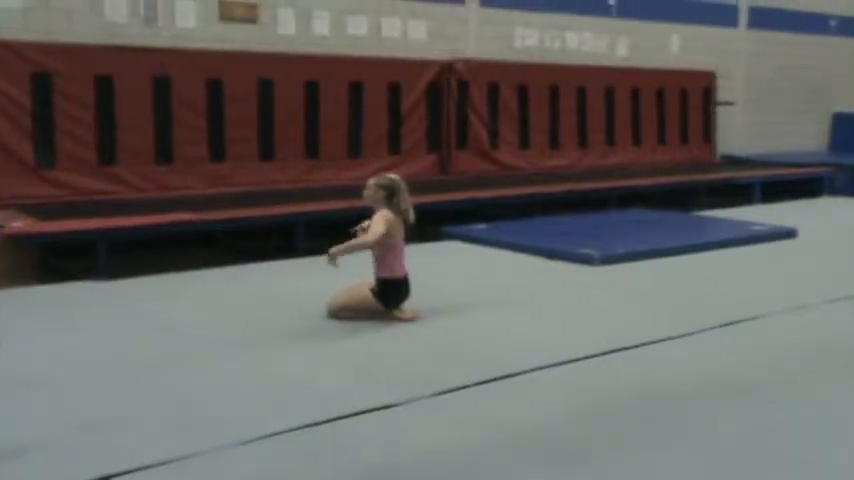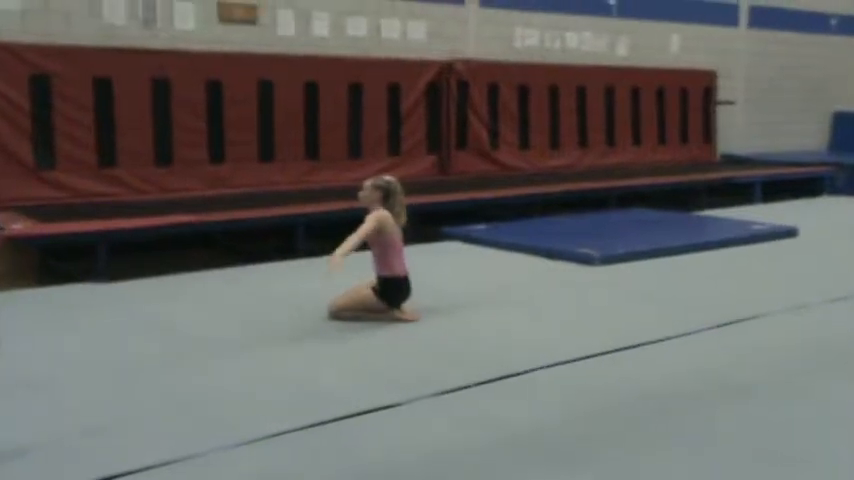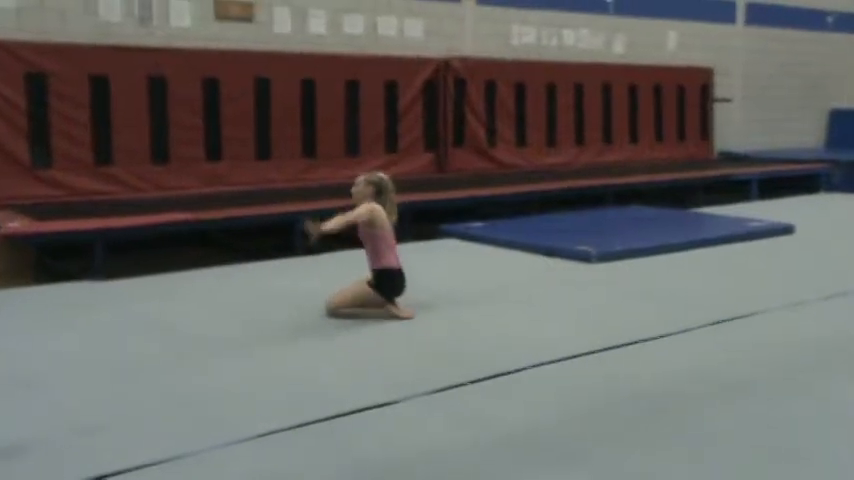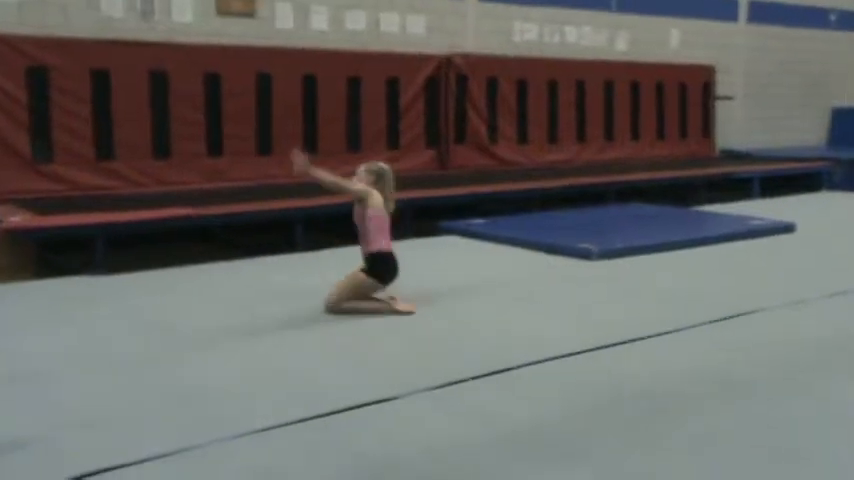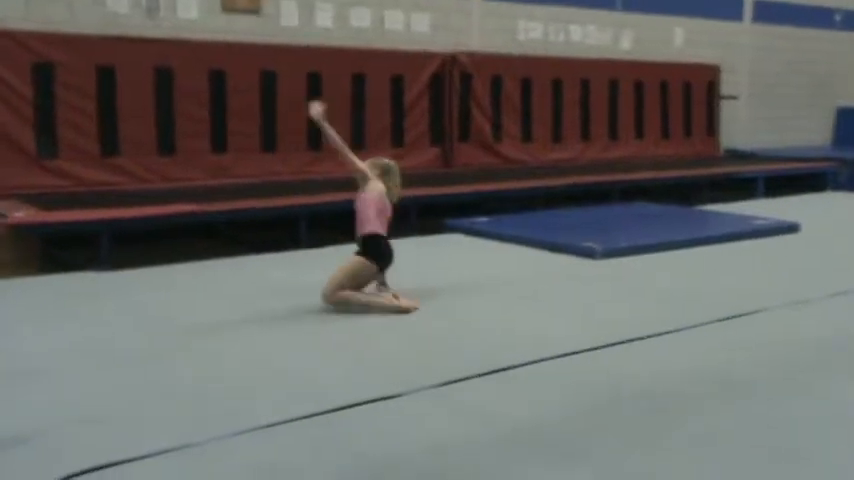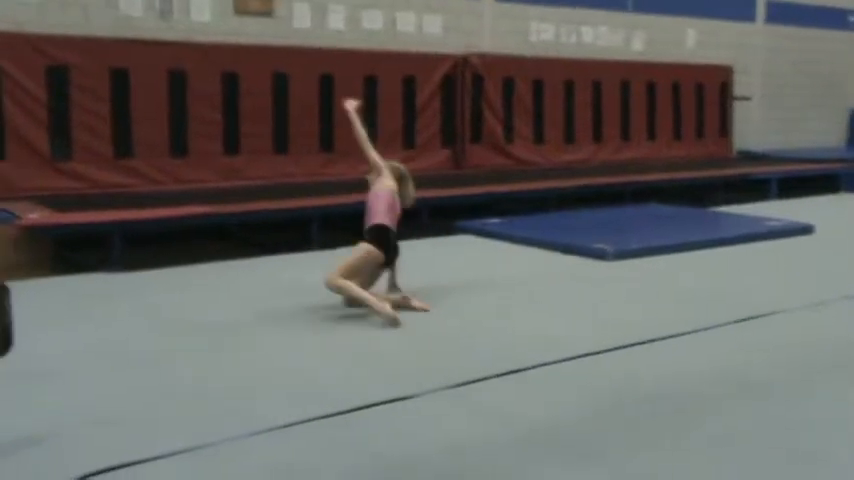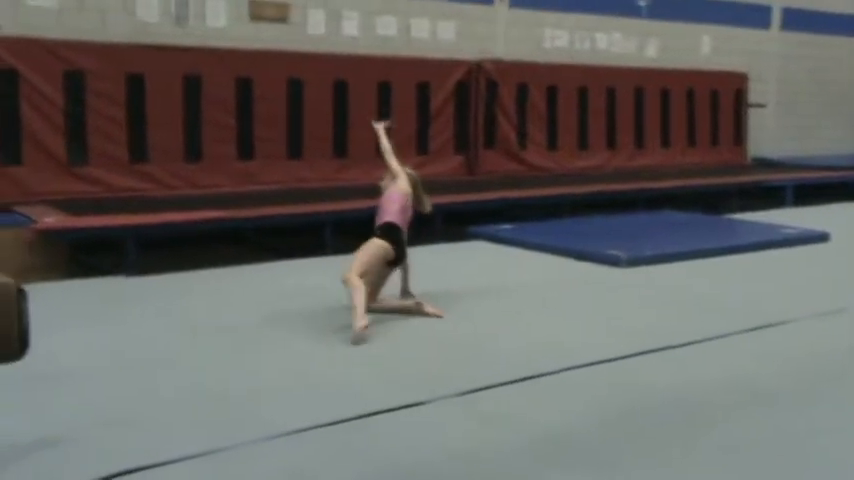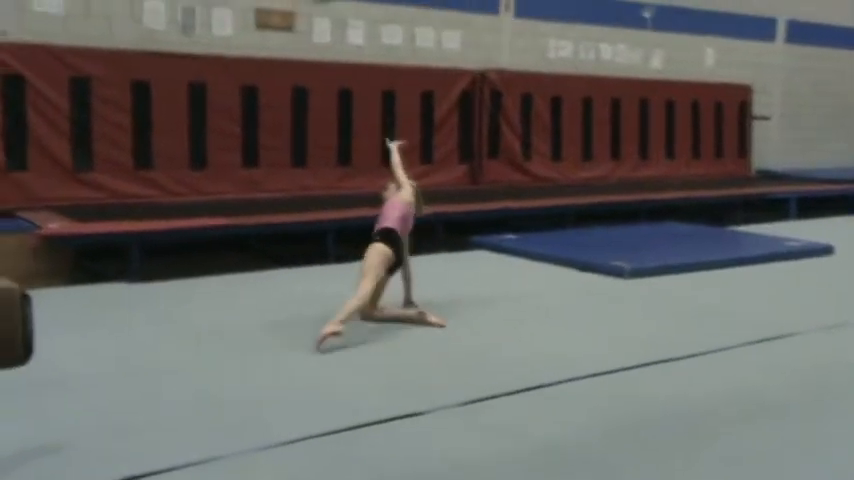
dt=0.1s
person 1, frame 1
left shoulder: (382, 217)
right shoulder: (391, 216)
left elbow: (369, 240)
left wrist: (338, 250)
right wrist: (367, 227)
left hip: (390, 288)
right hip: (395, 284)
left knee: (334, 307)
right knee: (341, 296)
left ankle: (391, 313)
right ankle: (390, 306)
person 1, frame 2
left shoulder: (377, 216)
right shoulder: (386, 216)
left elbow: (360, 234)
left wrist: (338, 254)
left hip: (392, 287)
right hip: (395, 283)
left knee: (335, 308)
right knee: (343, 299)
left ankle: (392, 313)
right ankle: (389, 307)
person 1, frame 3
left shoulder: (370, 209)
right shoulder: (379, 212)
left elbow: (347, 218)
left wrist: (322, 228)
left hip: (386, 280)
right hip: (393, 278)
left knee: (332, 306)
right knee: (343, 297)
left ankle: (387, 310)
right ankle: (385, 306)
person 1, frame 4
left shoulder: (367, 192)
right shoulder: (376, 200)
left elbow: (338, 182)
left wrist: (308, 169)
left hip: (379, 265)
right hip: (385, 263)
left knee: (332, 303)
right knee: (340, 296)
left ankle: (388, 306)
right ankle: (386, 302)
person 1, frame 5
left shoulder: (372, 179)
right shoulder: (382, 197)
left elbow: (344, 151)
left wrist: (321, 121)
right wrist: (380, 280)
left hip: (372, 246)
right hip: (382, 250)
left knee: (330, 296)
right knee: (346, 289)
left ankle: (389, 302)
right ankle: (386, 296)
person 1, frame 6
left shoulder: (386, 177)
right shoulder: (391, 194)
left elbow: (366, 144)
left wrist: (352, 113)
right wrist: (392, 282)
left hip: (379, 240)
right hip: (387, 245)
left knee: (334, 280)
right knee: (353, 295)
left ankle: (379, 305)
right ankle: (400, 299)
person 1, frame 7
left shoulder: (402, 181)
right shoulder: (406, 204)
left elbow: (388, 153)
right elbow: (404, 247)
left wrist: (379, 130)
right wrist: (405, 287)
left hip: (387, 236)
right hip: (394, 239)
left knee: (351, 276)
right knee: (368, 301)
left ankle: (359, 319)
right ankle: (414, 306)
person 1, frame 8
left shoulder: (405, 191)
right shoulder: (404, 217)
left elbow: (397, 165)
right elbow: (404, 260)
left wrist: (393, 147)
right wrist: (408, 298)
left hip: (385, 241)
left knee: (366, 286)
right knee: (366, 311)
left ankle: (337, 323)
right ankle: (415, 315)
